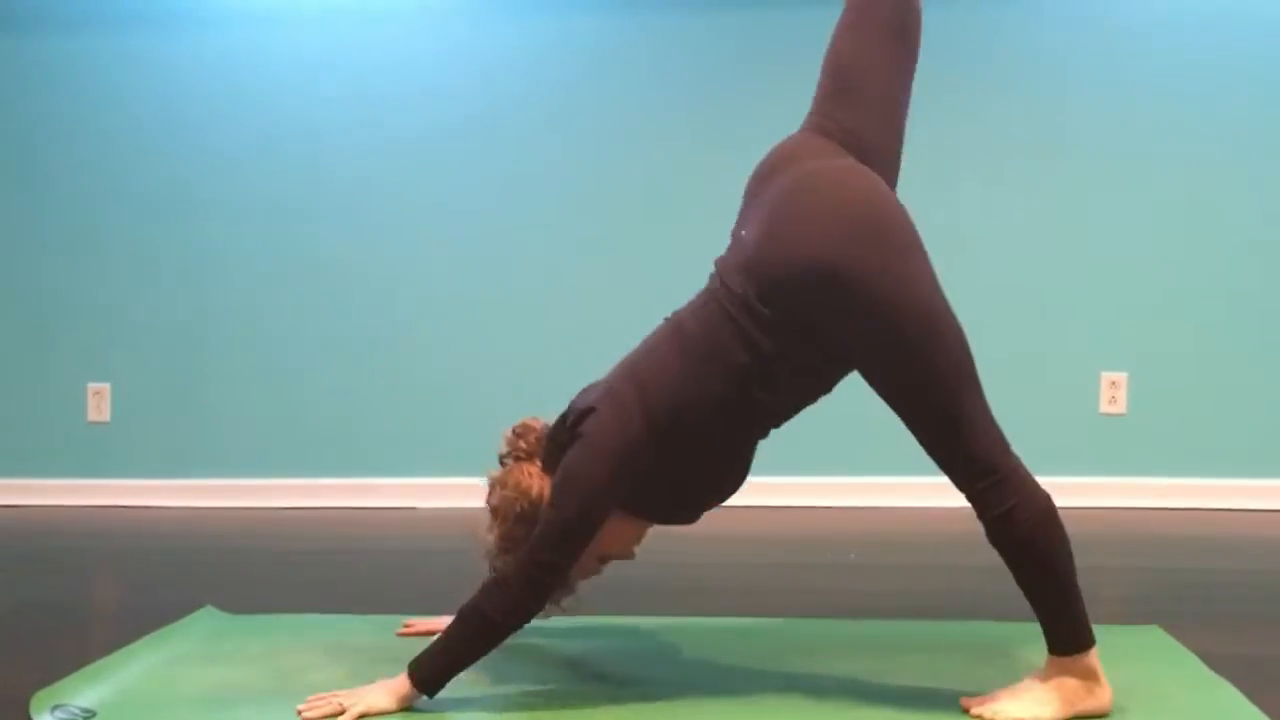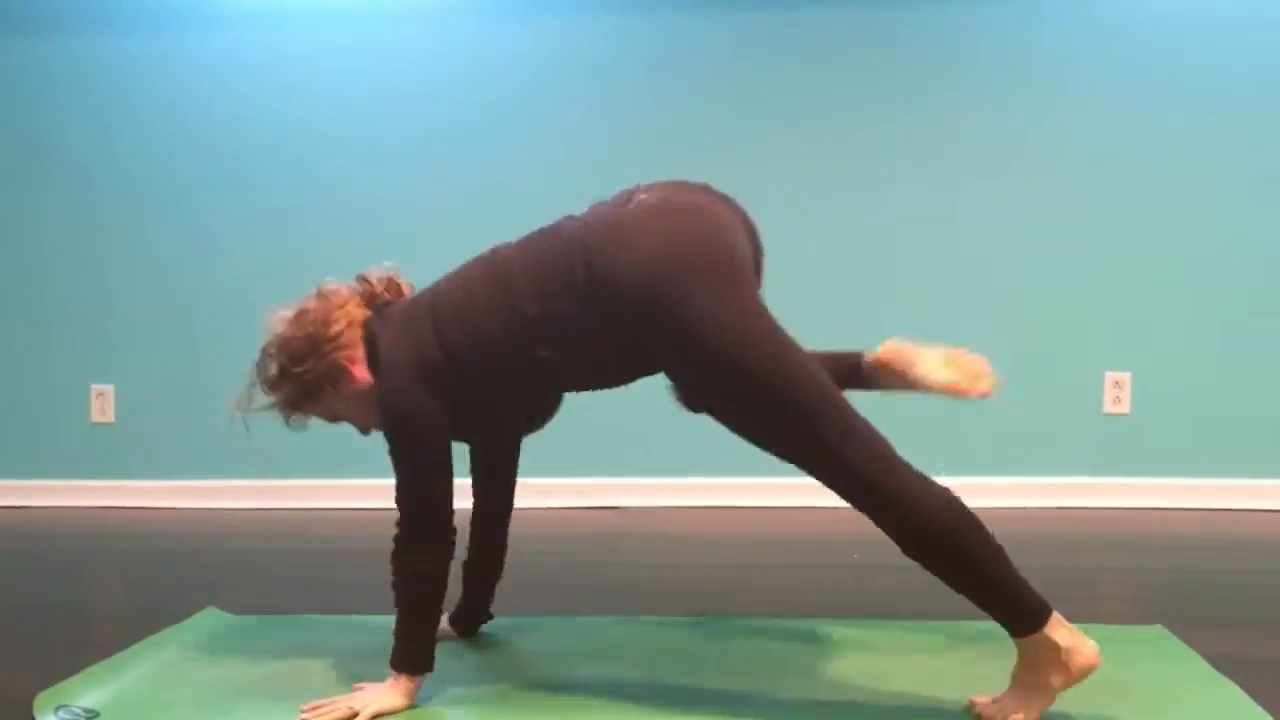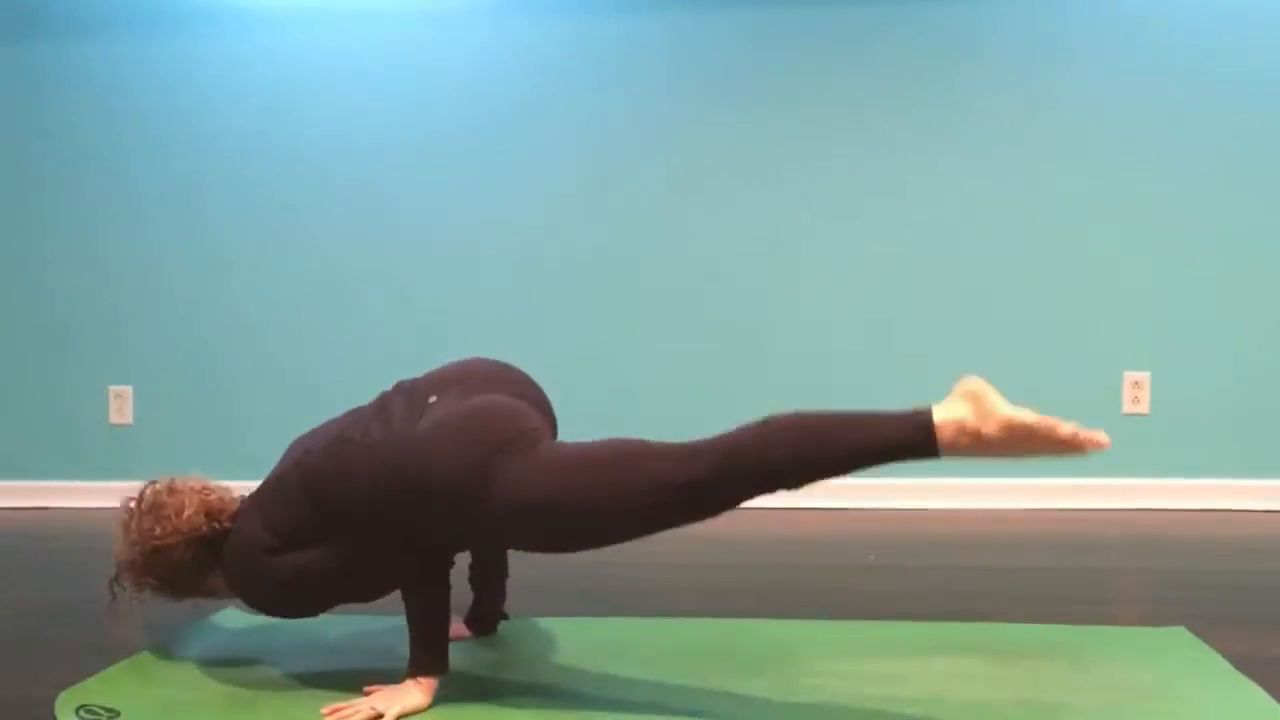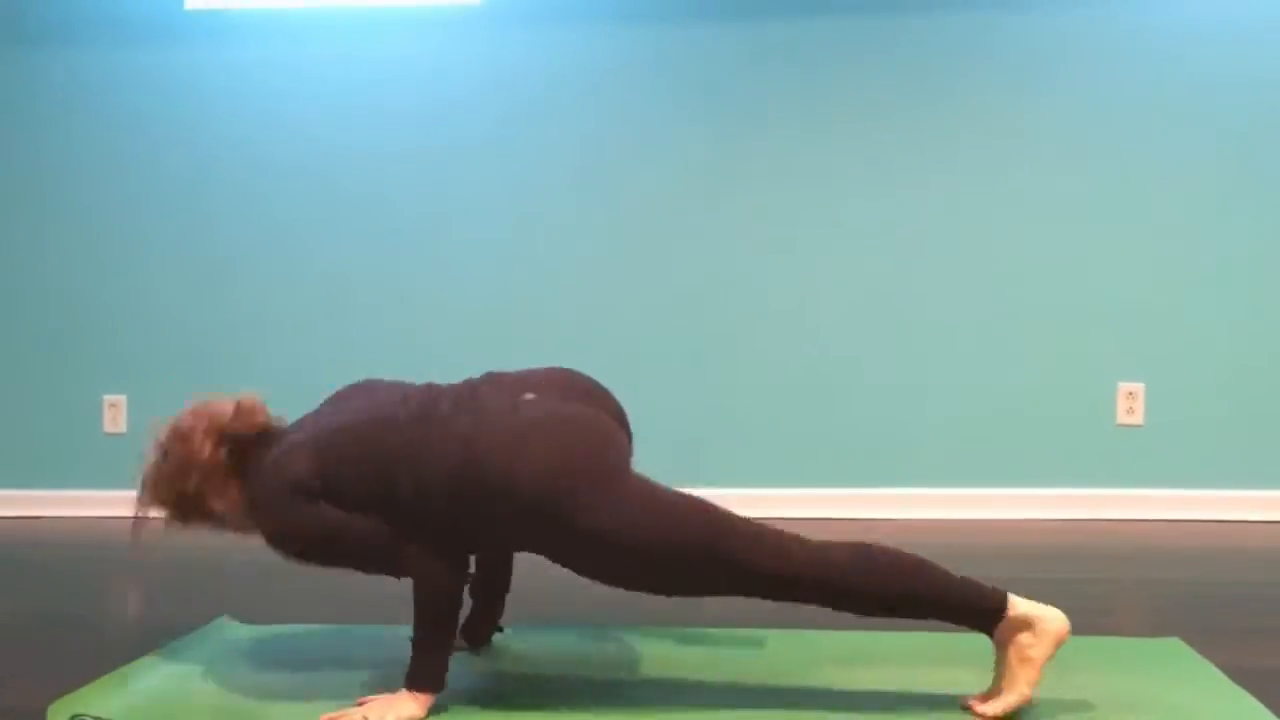
dt=0.5s
person 1, frame 1
left shoulder: (603, 462)
right shoulder: (596, 433)
left elbow: (525, 583)
right wrist: (463, 622)
left hip: (831, 251)
right hip: (814, 191)
left knee: (978, 459)
person 1, frame 2
left shoulder: (399, 375)
right shoulder: (426, 340)
left elbow: (424, 527)
right elbow: (495, 470)
right wrist: (467, 615)
left hip: (663, 266)
right hip: (686, 217)
left knee: (861, 467)
right knee: (707, 386)
left ankle: (1047, 646)
right ankle: (883, 364)
person 1, frame 3
left shoulder: (260, 569)
right shoulder: (279, 500)
left elbow: (412, 556)
right wrist: (481, 612)
left hip: (469, 466)
right hip: (487, 385)
left knee: (715, 471)
left ankle: (952, 422)
person 1, frame 4
left shoulder: (280, 497)
right shoulder: (321, 433)
left elbow: (418, 561)
right wrist: (476, 627)
left hip: (547, 474)
right hip: (559, 403)
left knee: (771, 559)
left ankle: (1018, 621)
